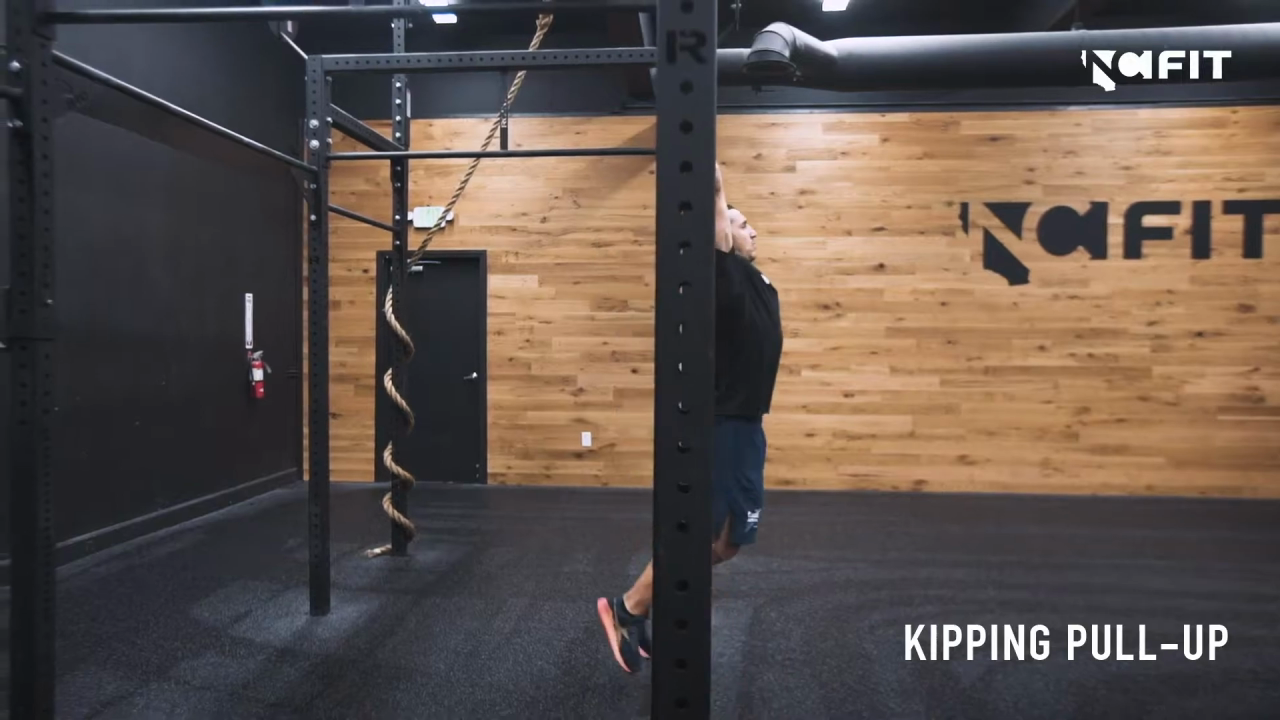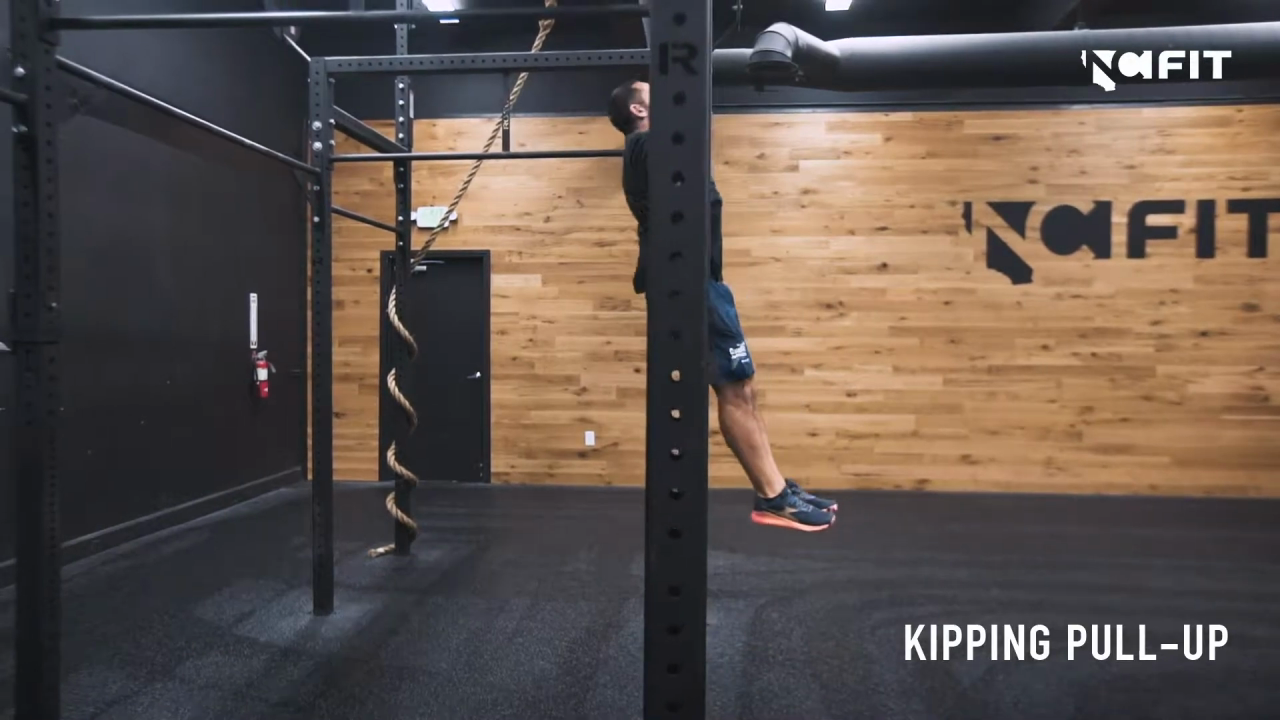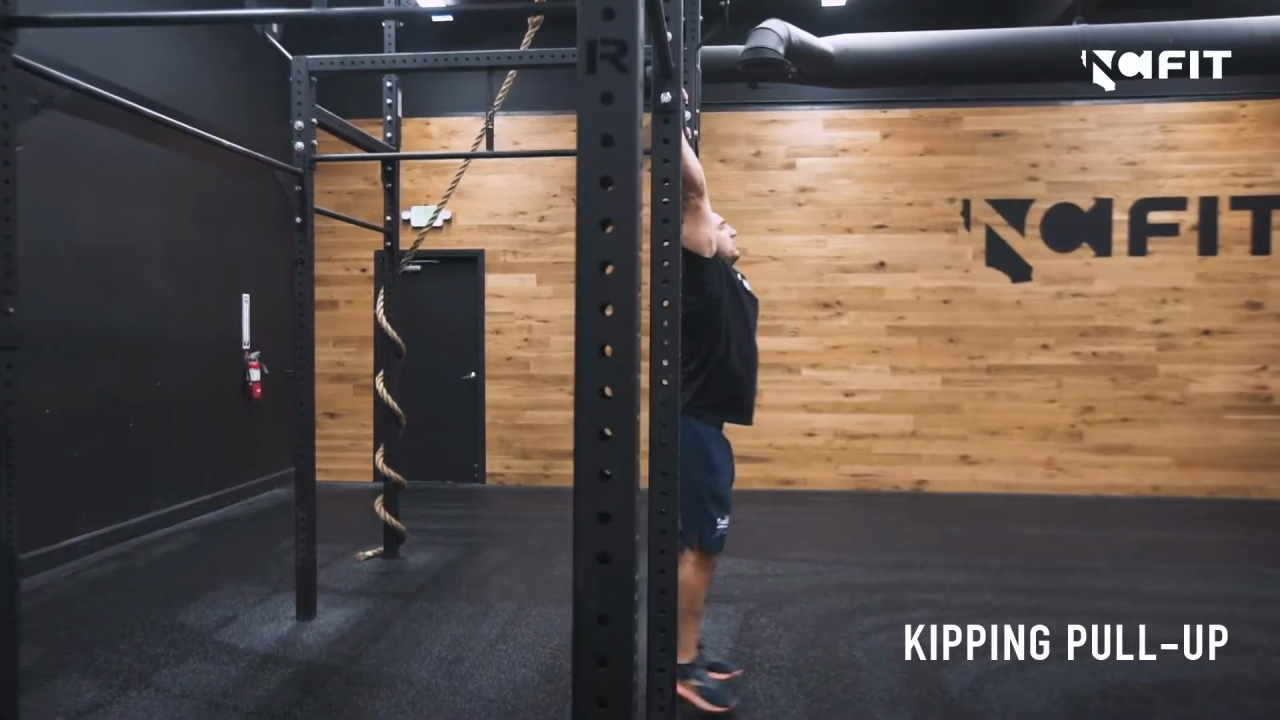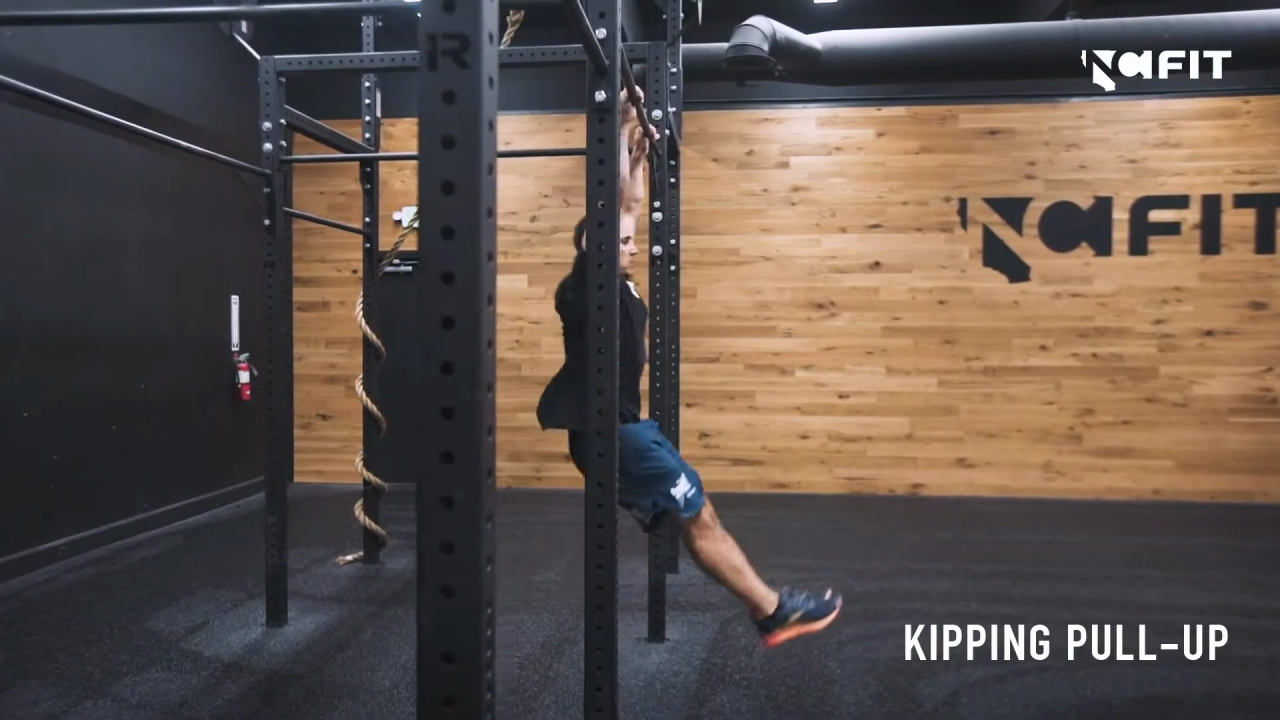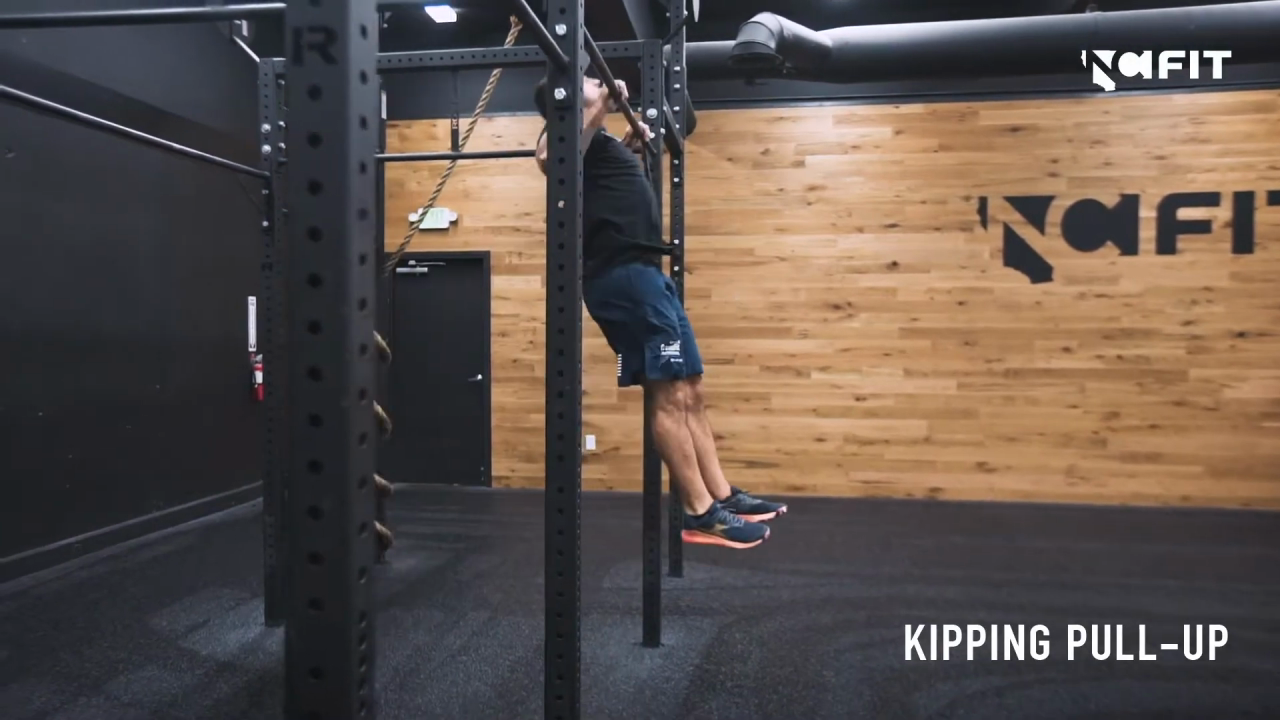
dt=1s
person 1, frame 1
left shoulder: (746, 277)
right shoulder: (725, 272)
left elbow: (713, 198)
right elbow: (711, 197)
left hip: (740, 421)
right hip: (726, 422)
left knee: (728, 538)
right knee: (714, 535)
left ankle: (635, 611)
right ankle: (625, 609)
person 1, frame 2
left shoulder: (651, 150)
right shoulder: (647, 146)
left knee: (737, 388)
right knee: (737, 388)
left ankle: (780, 490)
right ankle: (774, 496)
person 1, frame 3
left shoulder: (722, 278)
right shoulder: (702, 271)
left elbow: (694, 196)
right elbow: (695, 194)
right wrist: (674, 132)
left hip: (699, 432)
right hip: (692, 431)
left knee: (707, 541)
right knee: (702, 544)
left ankle: (687, 650)
right ankle: (683, 664)
person 1, frame 4
left shoulder: (612, 287)
right shoulder: (586, 285)
left elbow: (632, 202)
right elbow: (614, 203)
left wrist: (638, 150)
right wrist: (622, 129)
left hip: (620, 426)
right hip: (608, 429)
left knee: (694, 515)
right knee: (697, 516)
left ankle: (772, 605)
right ankle: (774, 611)
person 1, frame 5
left shoulder: (602, 135)
right shoulder: (576, 131)
right elbow: (553, 157)
left wrist: (632, 141)
right wrist: (601, 106)
left hip: (637, 270)
right hip: (625, 271)
left knee: (687, 390)
right knee: (675, 393)
left ankle: (723, 497)
right ankle: (700, 512)
